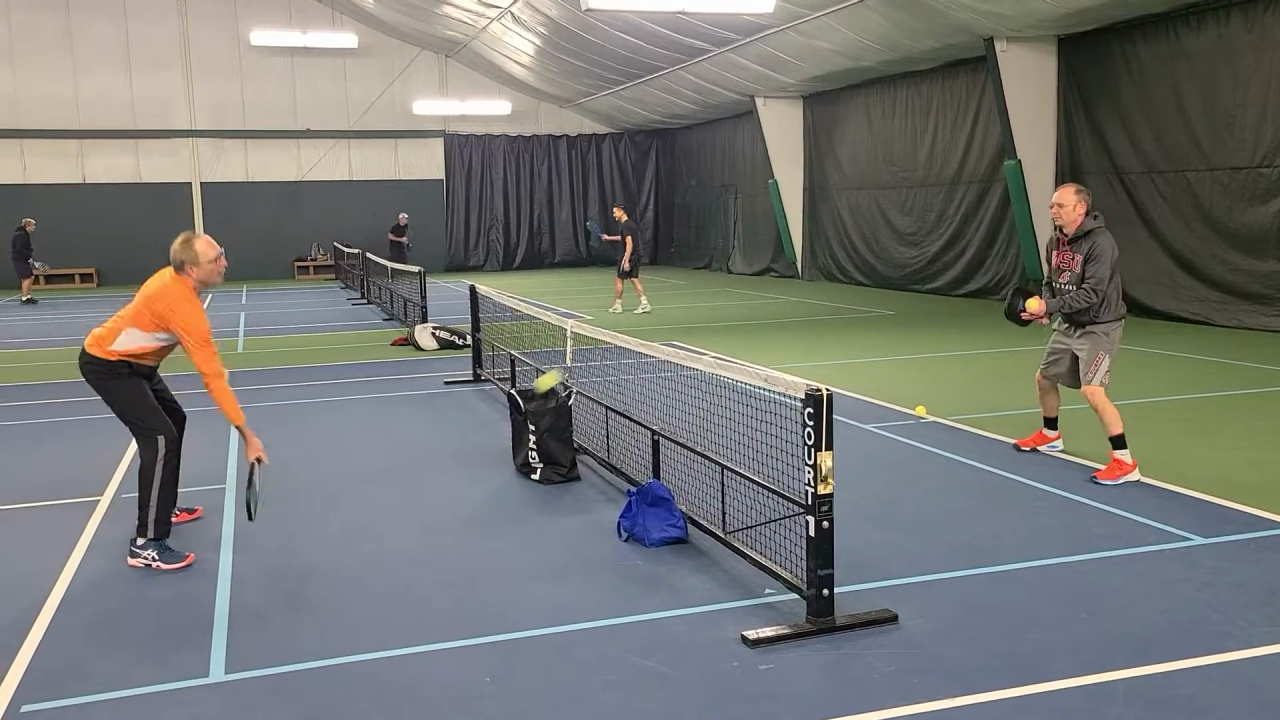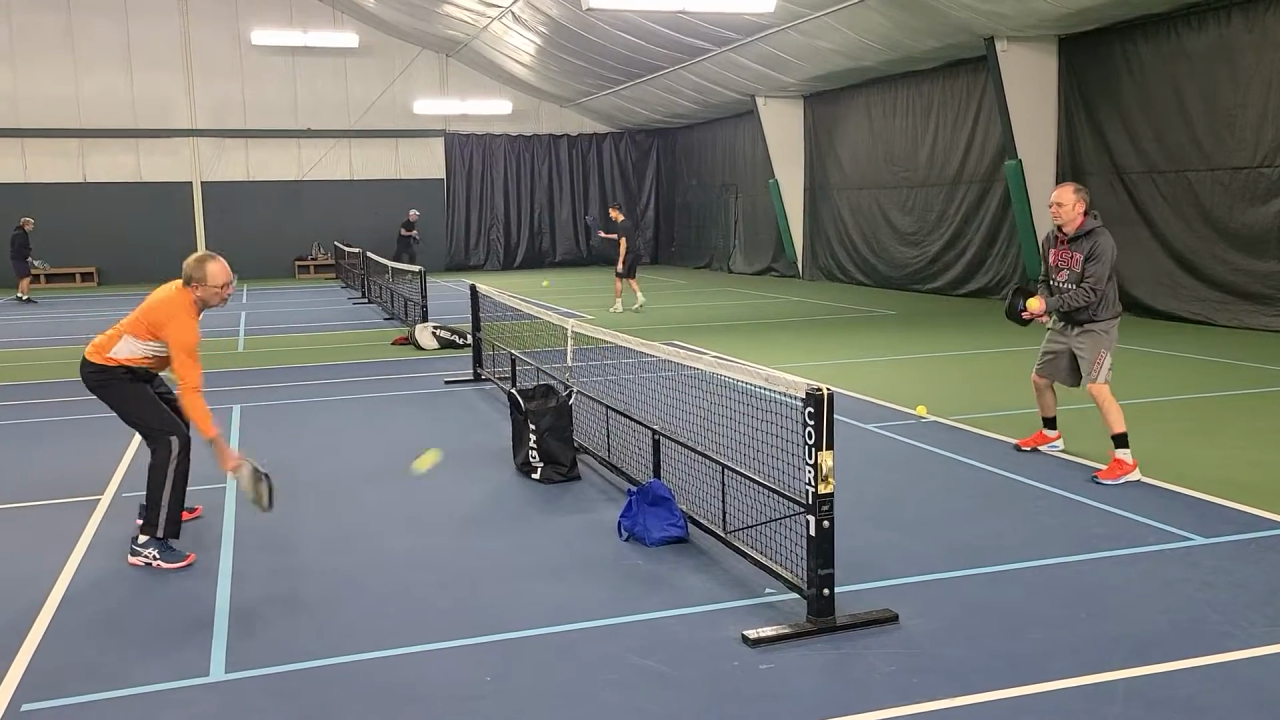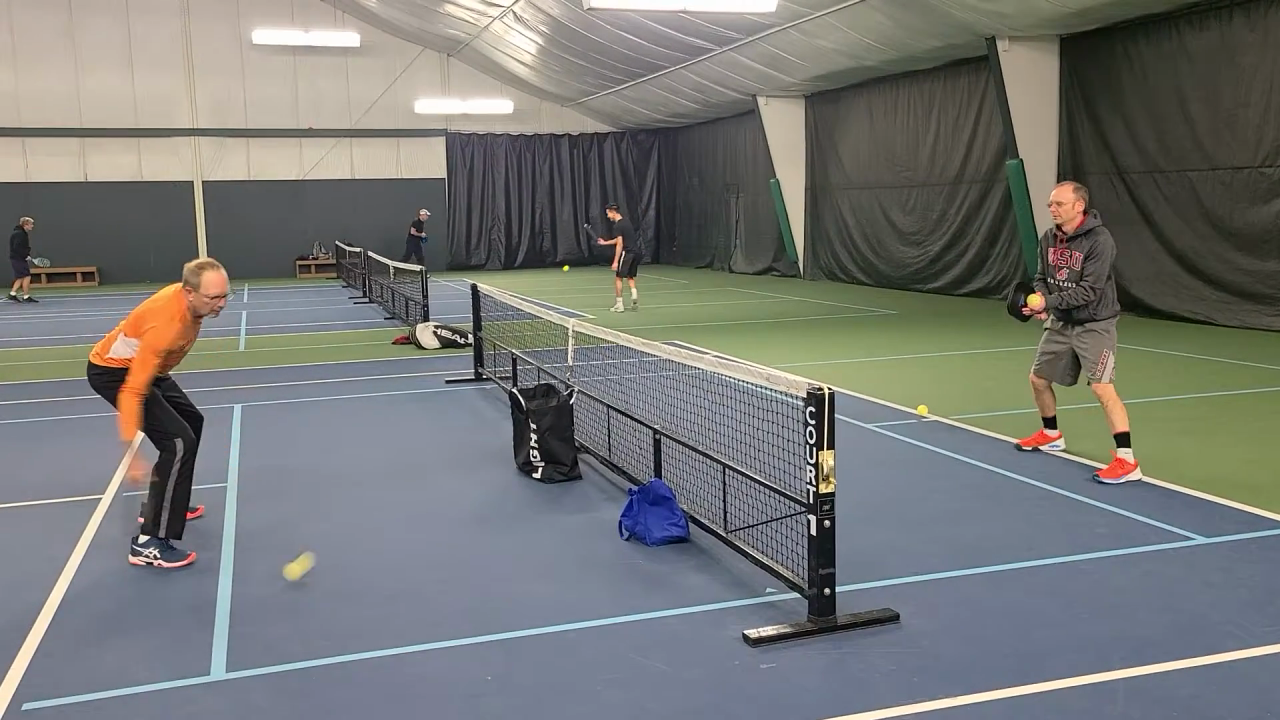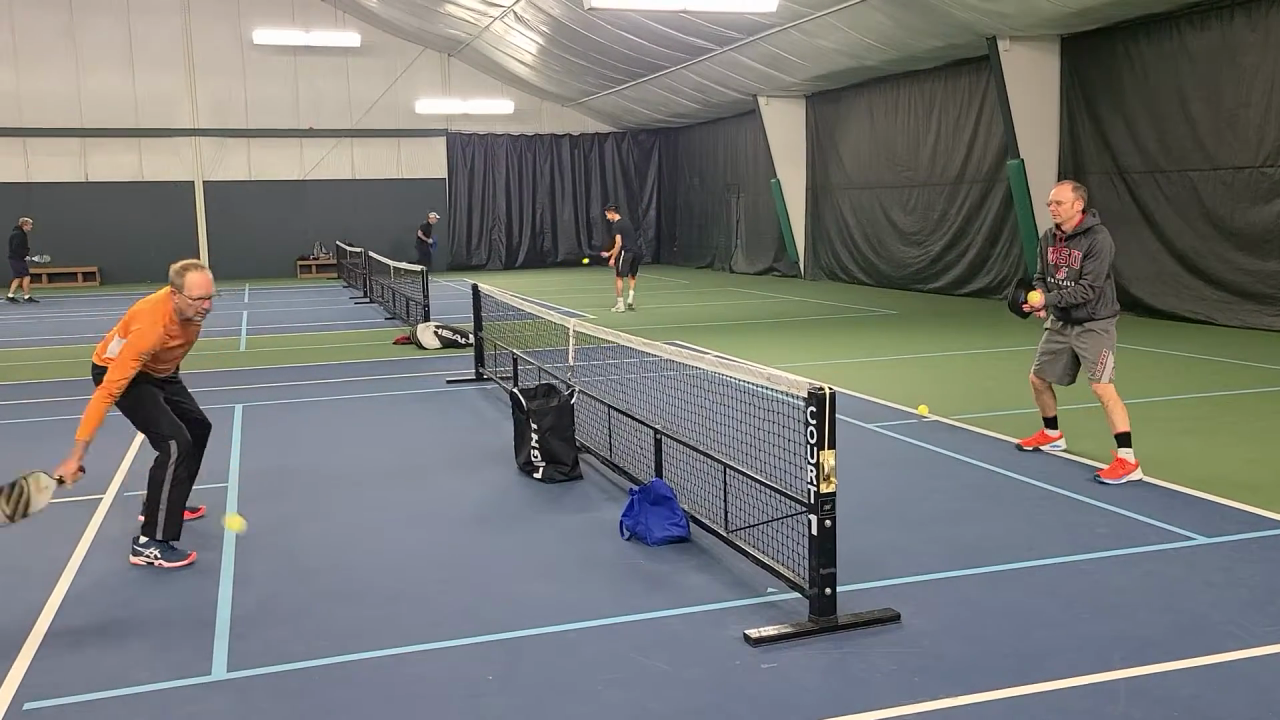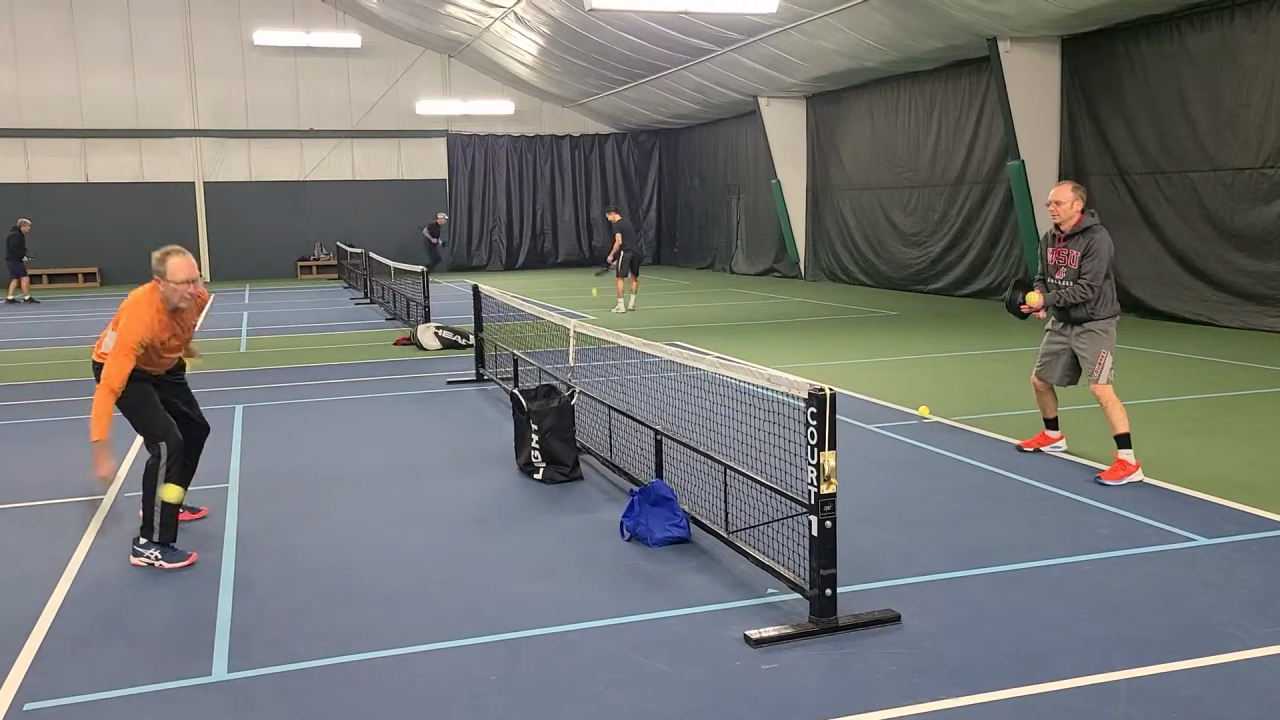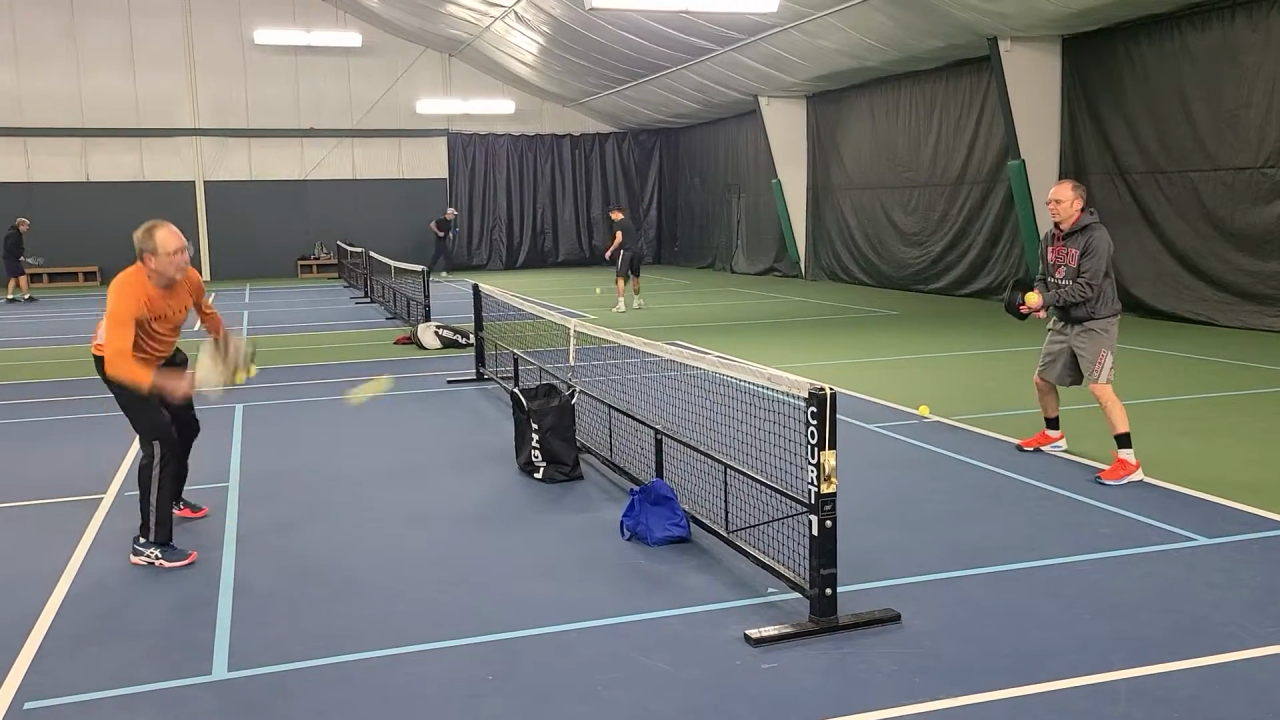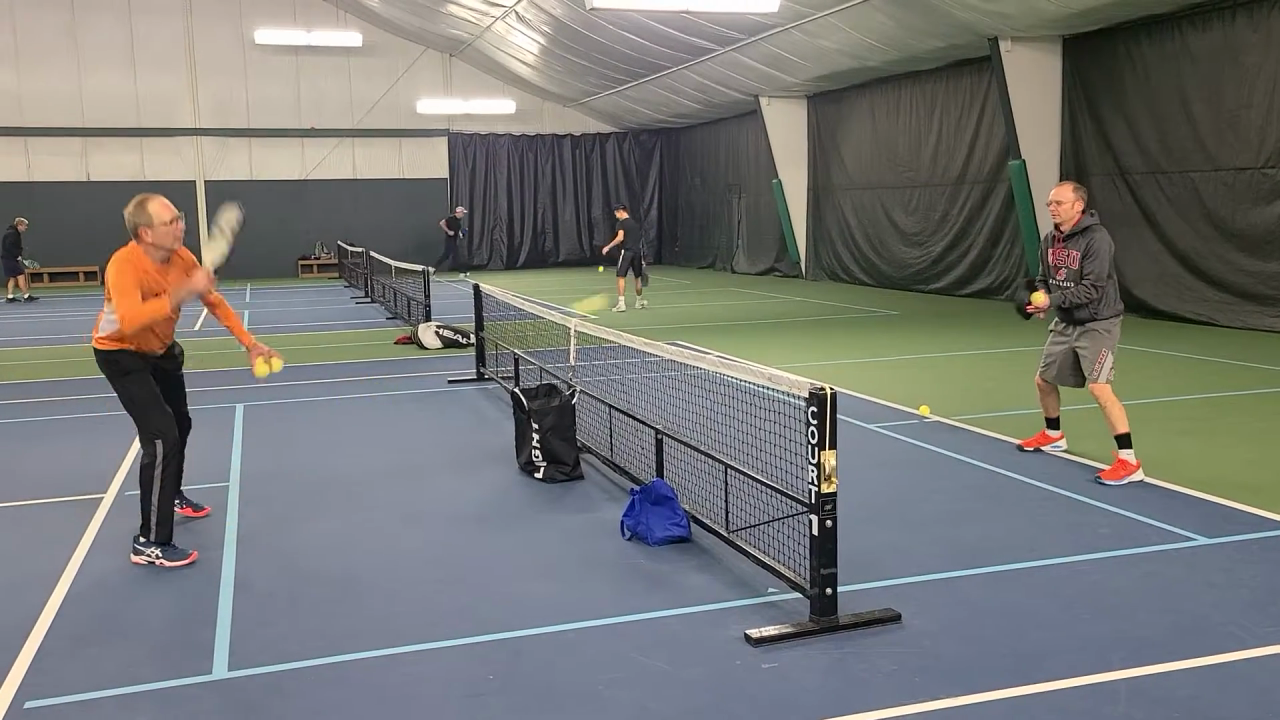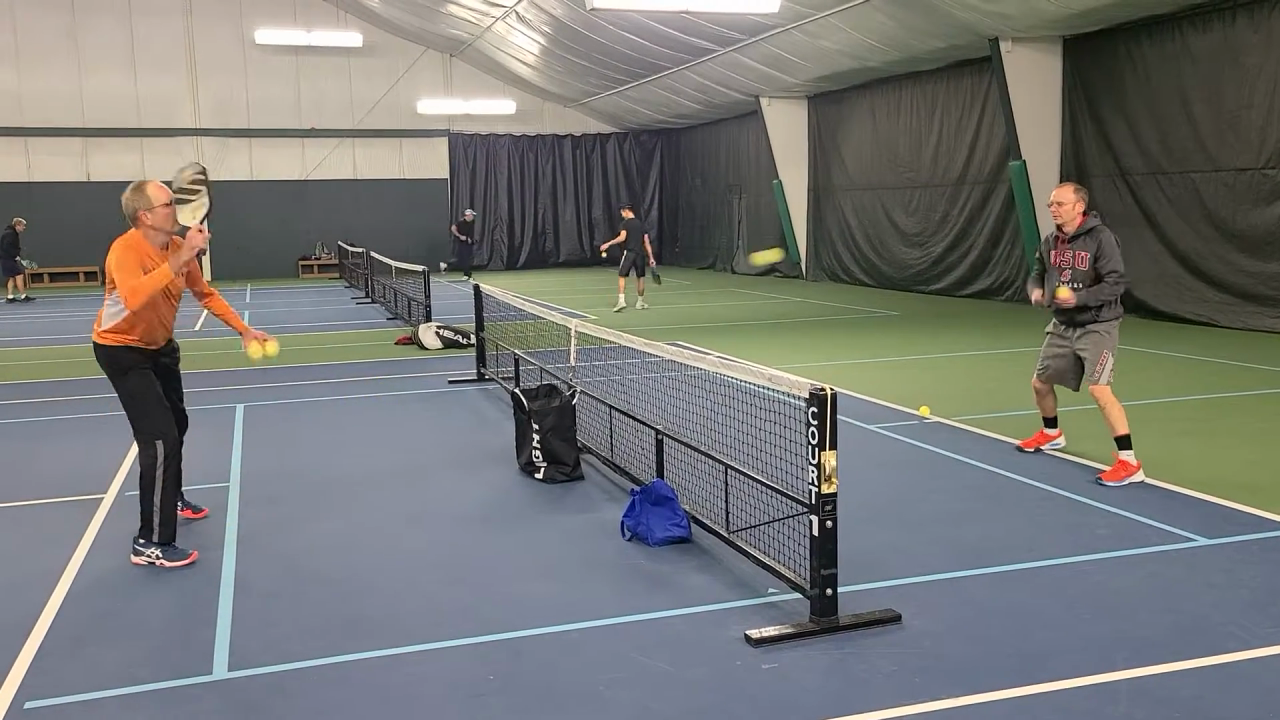
dt=0.1s
person 1, frame 1
left shoulder: (176, 276)
right shoulder: (185, 307)
right elbow: (214, 378)
right wrist: (247, 434)
left hip: (129, 360)
right hip: (106, 364)
left knee: (174, 421)
right knee: (159, 439)
left ankle: (163, 506)
right ankle: (146, 545)
person 1, frame 2
left shoulder: (180, 291)
right shoulder: (181, 320)
right elbow: (189, 393)
right wrist: (220, 448)
left hip: (130, 366)
right hip: (107, 371)
left knee: (175, 424)
right knee: (172, 439)
left ankle: (157, 508)
right ankle: (148, 543)
person 1, frame 3
left shoulder: (193, 299)
right shoulder: (165, 323)
right elbow: (132, 390)
right wrist: (135, 457)
right hip: (111, 372)
left knee: (191, 424)
right knee: (178, 440)
left ankle: (163, 506)
right ankle: (149, 543)
person 1, frame 4
left shoulder: (191, 307)
right shoulder: (151, 325)
right elbow: (109, 391)
right wrist: (77, 454)
right hip: (119, 373)
left knee: (198, 427)
right knee: (176, 442)
left ankle: (161, 506)
right ankle: (149, 543)
person 1, frame 5
left shoulder: (197, 296)
right shoulder: (140, 315)
right elbow: (109, 388)
left wrist: (186, 351)
right wrist: (100, 449)
left hip: (166, 369)
right hip: (124, 372)
left knee: (195, 430)
right knee: (165, 441)
left ankle: (166, 505)
right ankle: (149, 544)
person 1, frame 6
left shoulder: (188, 277)
right shoulder: (127, 291)
left elbow: (207, 314)
right elbow: (118, 363)
right wrist: (163, 382)
left hip: (165, 357)
right hip: (120, 360)
left knee: (185, 427)
right knee: (159, 438)
left ankle: (170, 498)
right ankle: (149, 543)
person 1, frame 7
left shoulder: (182, 258)
right shoulder: (124, 266)
left elbow: (214, 302)
right elbow: (131, 319)
left wrist: (249, 341)
right wrist: (182, 292)
left hip: (162, 351)
right hip: (121, 354)
left knee: (179, 427)
right knee: (160, 438)
left ankle: (171, 496)
right ankle: (150, 544)
person 1, frame 8
left shoulder: (179, 246)
right shoulder: (125, 251)
left elbow: (206, 294)
right elbow: (136, 301)
left wrist: (244, 329)
right wrist: (181, 259)
left hip: (159, 347)
right hip: (121, 351)
left knee: (175, 425)
right knee: (161, 439)
left ankle: (171, 498)
right ankle: (149, 543)
person 2, frame 1
left shoulder: (1100, 242)
right shoulder: (1055, 242)
left elbow: (1092, 293)
right elbow: (1050, 283)
left wrist: (1051, 306)
right wrist: (1043, 308)
left hip: (1099, 327)
right hip: (1067, 326)
left knee: (1092, 391)
right knee: (1044, 380)
left ankle: (1125, 462)
right ankle: (1050, 435)
person 2, frame 2
left shoulder: (1100, 241)
right shoulder: (1051, 240)
left elbow: (1091, 292)
right elbow: (1045, 280)
left wrist: (1051, 305)
right wrist: (1042, 306)
left hip: (1096, 326)
right hip: (1063, 324)
left knee: (1098, 389)
right knee: (1040, 379)
left ankle: (1126, 462)
right ankle: (1050, 435)
person 2, frame 3
left shoulder: (1099, 240)
right shoulder: (1049, 239)
left elbow: (1089, 290)
right elbow: (1041, 278)
left wrist: (1049, 302)
right wrist: (1040, 302)
left hip: (1095, 325)
right hip: (1060, 323)
left knee: (1103, 389)
right knee: (1038, 379)
left ankle: (1127, 461)
right ankle: (1051, 435)
person 2, frame 4
left shoulder: (1098, 239)
right shoulder: (1049, 238)
left elbow: (1088, 289)
right elbow: (1041, 277)
left wrist: (1048, 300)
right wrist: (1040, 300)
left hip: (1095, 325)
right hip: (1060, 323)
left knee: (1103, 389)
right knee: (1038, 379)
left ankle: (1128, 461)
right ankle: (1052, 435)
person 2, frame 5
left shoulder: (1096, 239)
right shoulder: (1049, 239)
left elbow: (1087, 288)
right elbow: (1042, 278)
left wrist: (1047, 300)
right wrist: (1039, 301)
left hip: (1095, 325)
right hip: (1061, 323)
left knee: (1101, 389)
right knee: (1040, 380)
left ankle: (1128, 462)
right ankle: (1052, 436)
person 2, frame 6
left shoulder: (1095, 237)
right shoulder: (1049, 238)
left elbow: (1087, 287)
right elbow: (1043, 278)
left wrist: (1047, 300)
right wrist: (1039, 299)
left hip: (1095, 324)
right hip: (1062, 322)
left knee: (1100, 389)
right knee: (1042, 380)
left ankle: (1128, 462)
right ankle: (1053, 435)
person 2, frame 7
left shoulder: (1095, 237)
right shoulder: (1050, 240)
left elbow: (1095, 287)
right elbow: (1044, 278)
left wrist: (1051, 300)
right wrist: (1040, 301)
left hip: (1098, 324)
right hip: (1065, 324)
left knee: (1100, 389)
right knee: (1044, 381)
left ankle: (1128, 461)
right ankle: (1053, 436)
person 2, frame 8
left shoulder: (1101, 238)
right shoulder: (1050, 242)
left elbow: (1116, 283)
right elbow: (1038, 275)
left wrist: (1077, 298)
right wrist: (1036, 292)
left hip: (1098, 327)
right hip: (1062, 326)
left knee: (1100, 390)
right knee: (1040, 383)
left ankle: (1129, 462)
right ankle: (1051, 433)
